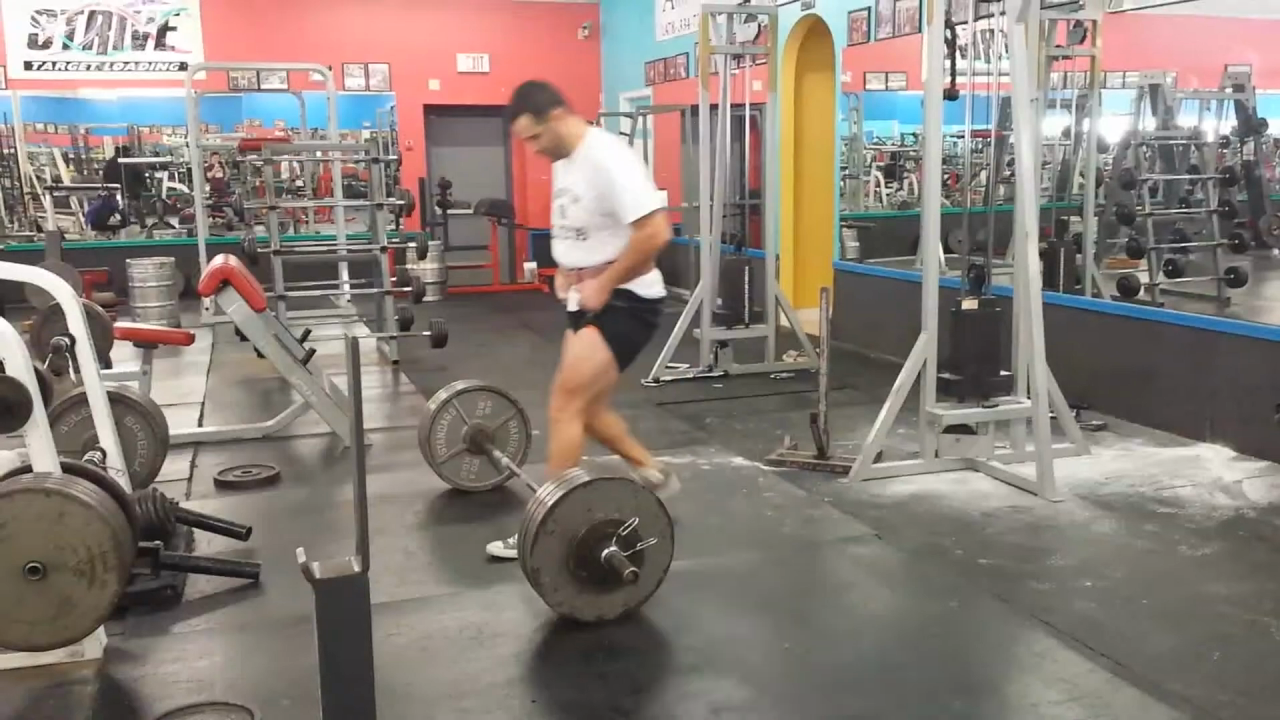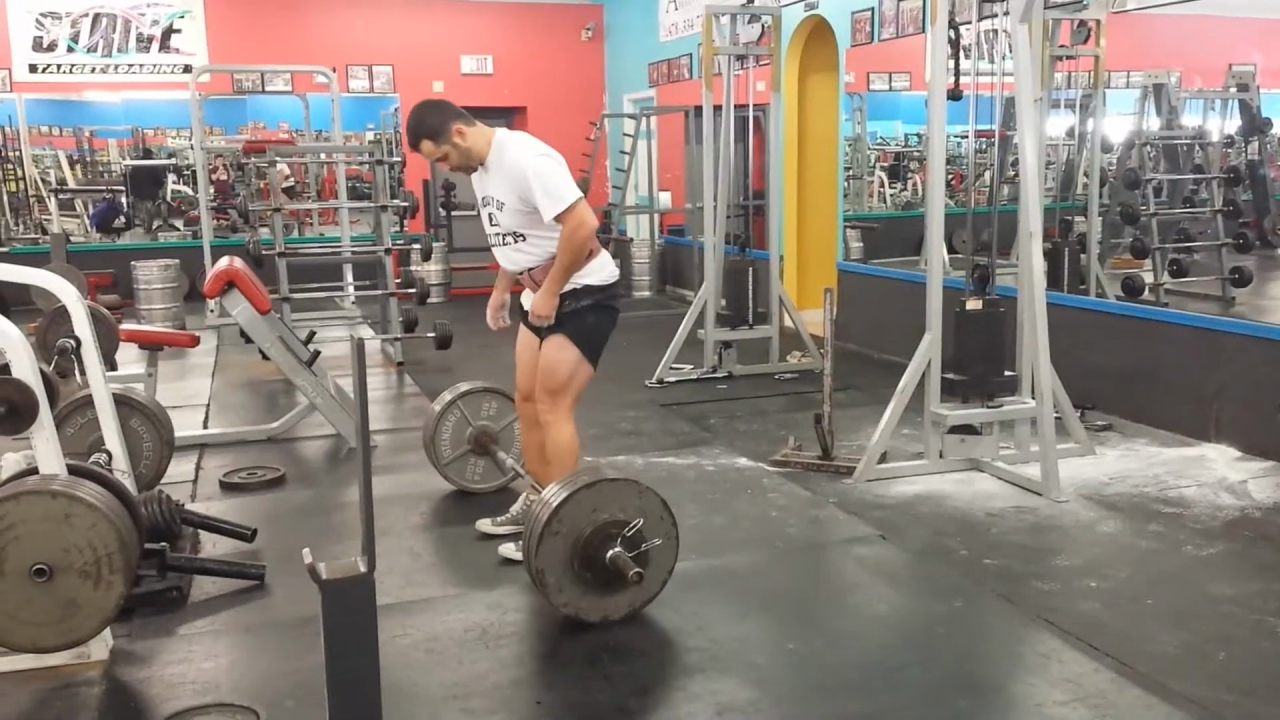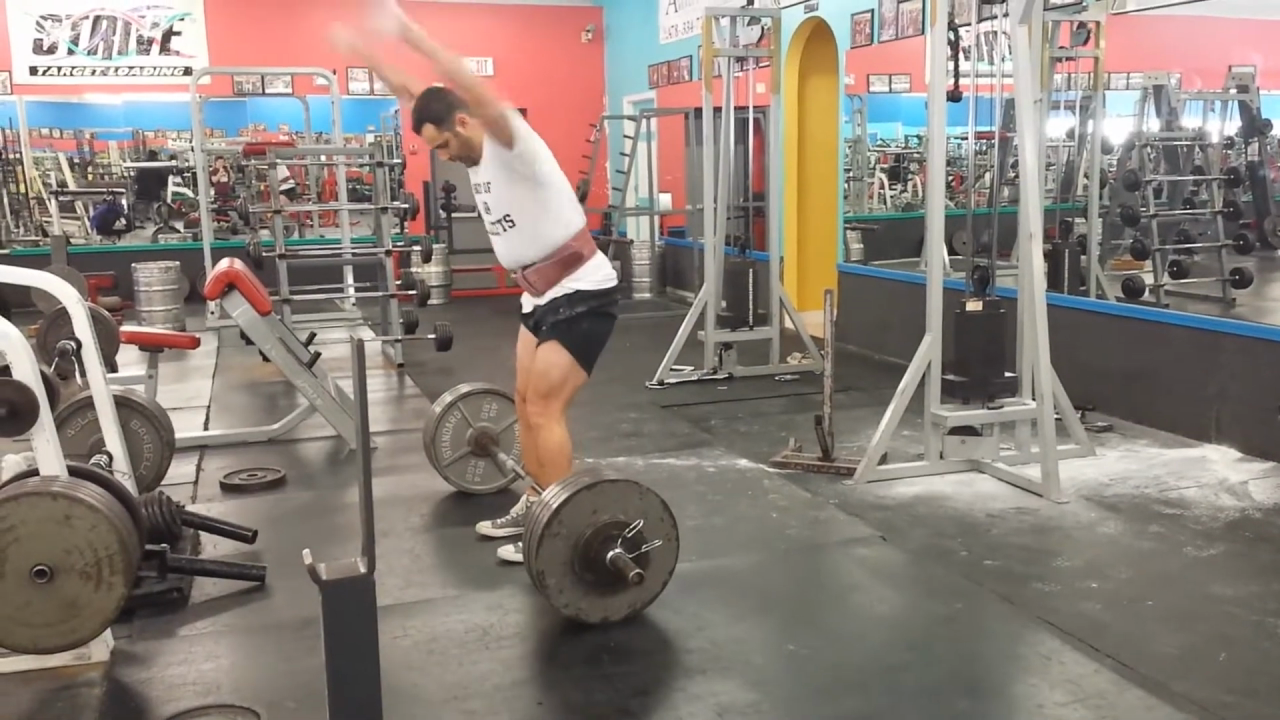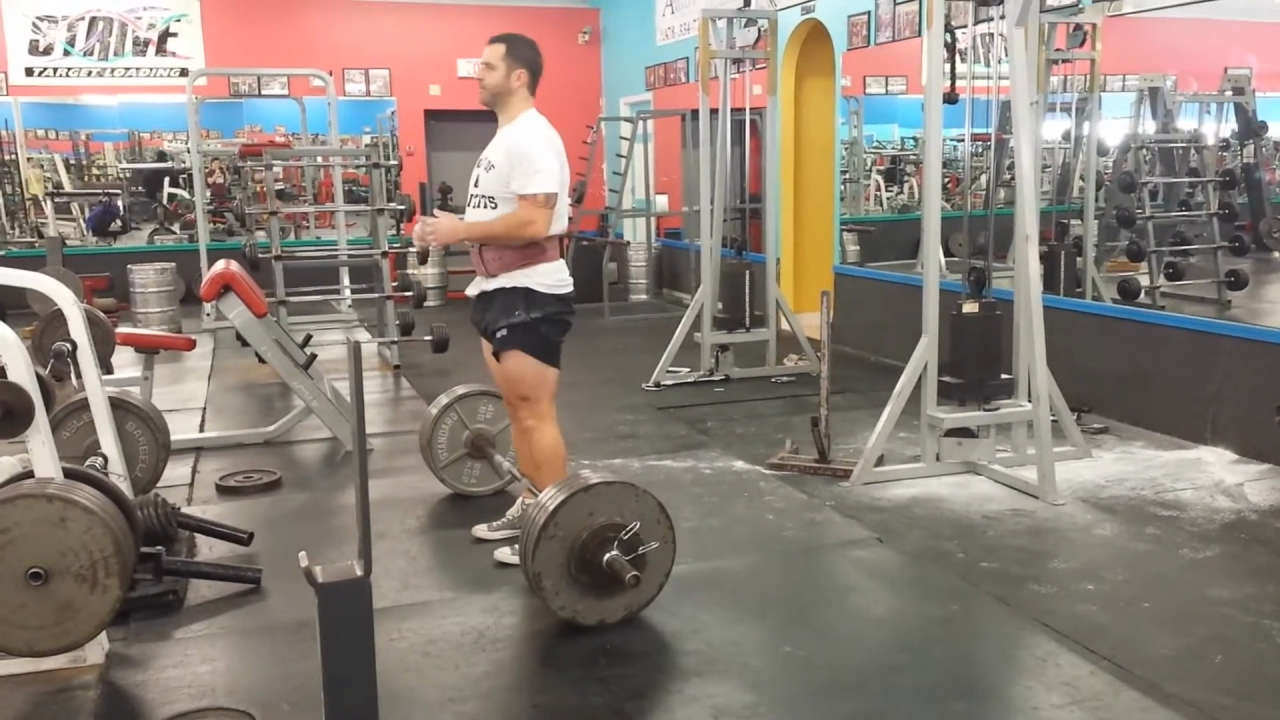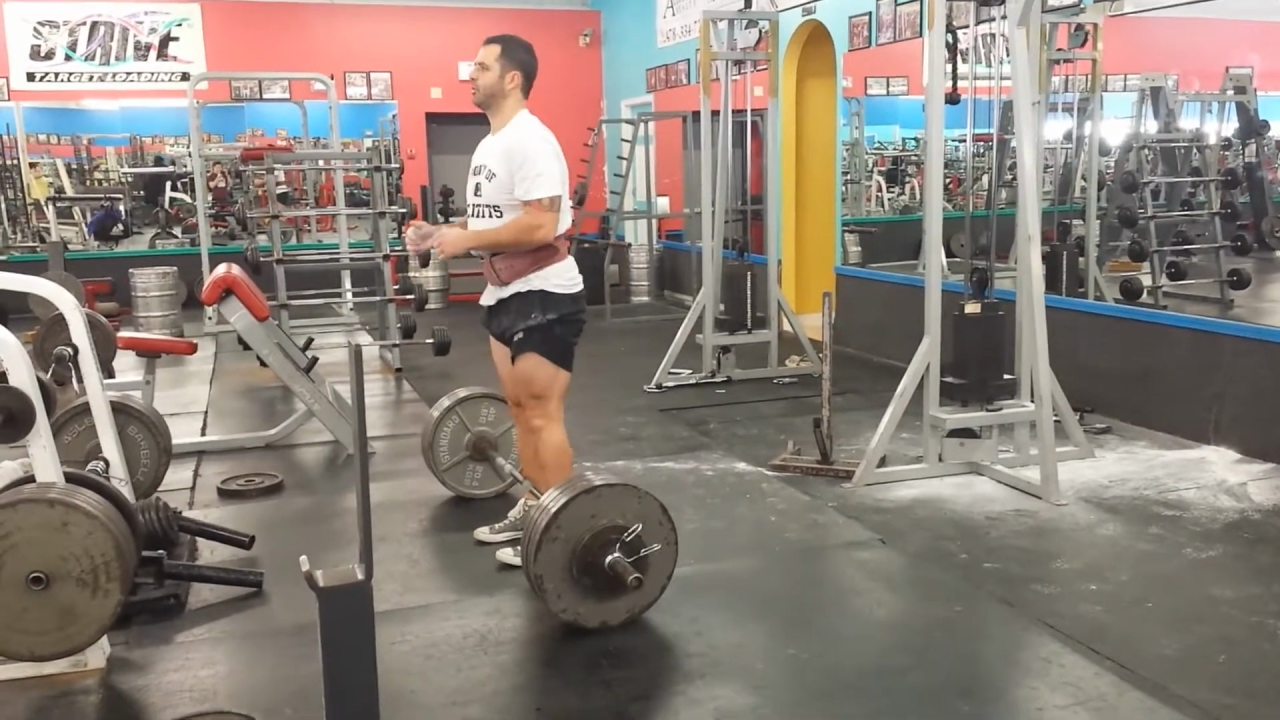
dt=0.7s
person 1, frame 1
left shoulder: (609, 160)
right shoulder: (563, 161)
left elbow: (656, 232)
left wrist: (603, 284)
right wrist: (565, 270)
left hip: (627, 301)
right hip: (590, 298)
left knee: (566, 403)
right knee: (581, 404)
right ankle: (653, 476)
person 1, frame 2
left shoulder: (525, 159)
right shoulder: (481, 168)
left elbow: (582, 224)
left wrist: (551, 293)
right wrist: (501, 289)
left hip: (582, 292)
right hip: (542, 294)
left knee: (551, 406)
right knee: (527, 400)
right ankle: (537, 501)
person 1, frame 3
left shoulder: (510, 143)
right shoulder: (482, 150)
left elbow: (484, 97)
right elbow: (424, 103)
right wrist: (374, 56)
left hip: (581, 293)
right hip: (544, 293)
left knee: (543, 409)
right knee: (527, 404)
right ankle: (534, 504)
person 1, frame 4
left shoulder: (532, 137)
right shoulder: (507, 137)
left elbow: (533, 222)
left wrist: (460, 232)
right wrist: (453, 225)
left hip: (530, 294)
right hip: (500, 291)
left knee: (535, 415)
right knee: (518, 410)
right ankle: (531, 507)
person 1, frame 5
left shoulder: (530, 141)
right shoulder: (490, 145)
left elbow: (540, 225)
left wrist: (465, 241)
right wrist: (444, 231)
left hip: (543, 296)
right hip: (508, 295)
left knee: (543, 415)
right knee: (522, 410)
right ankle: (533, 509)
